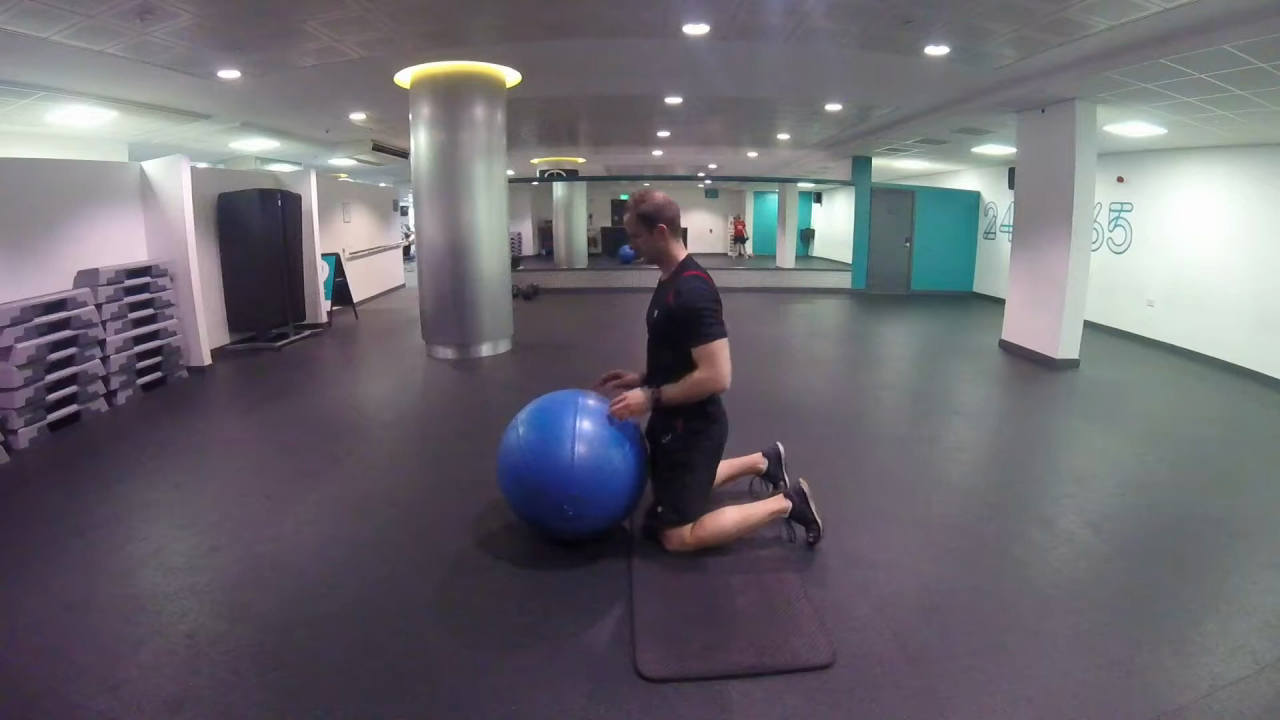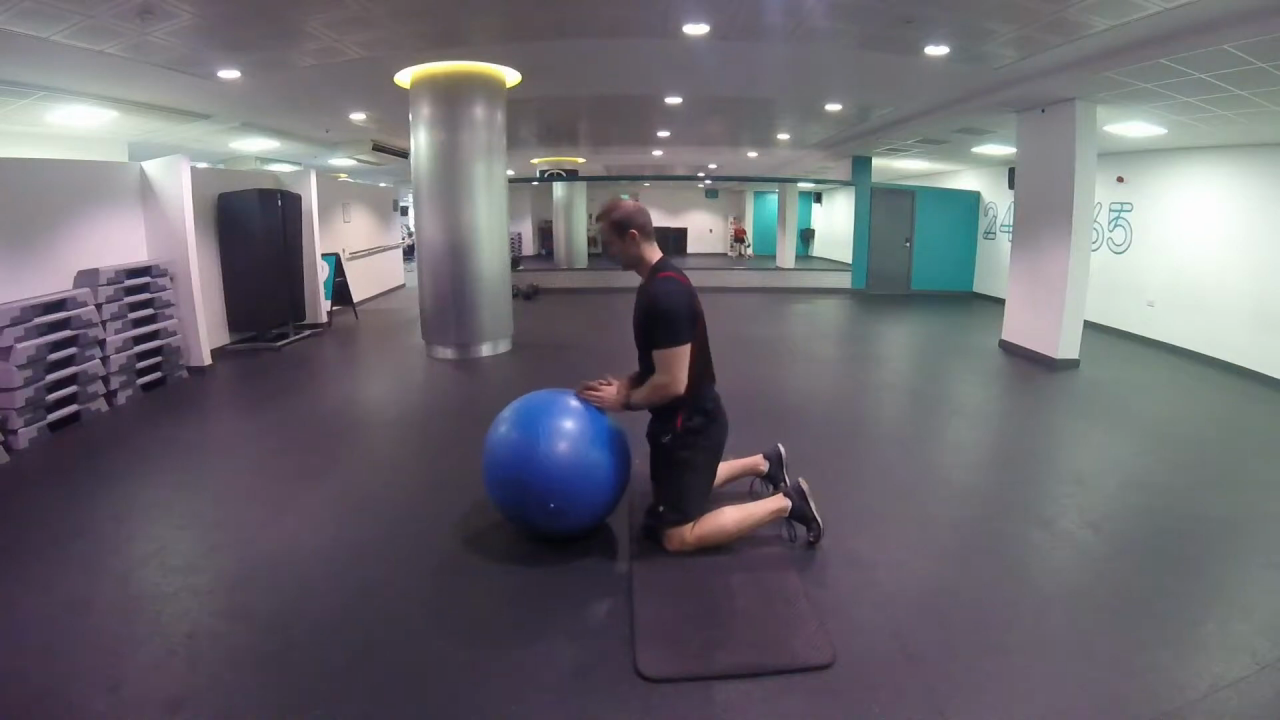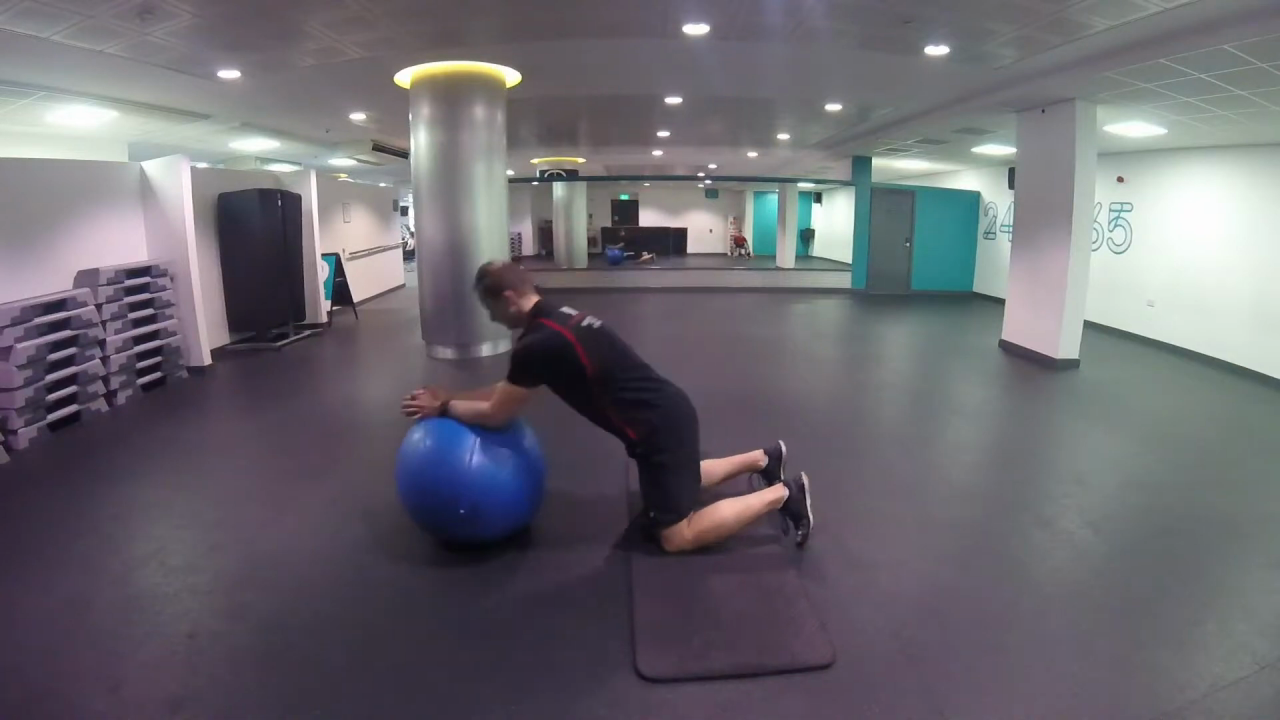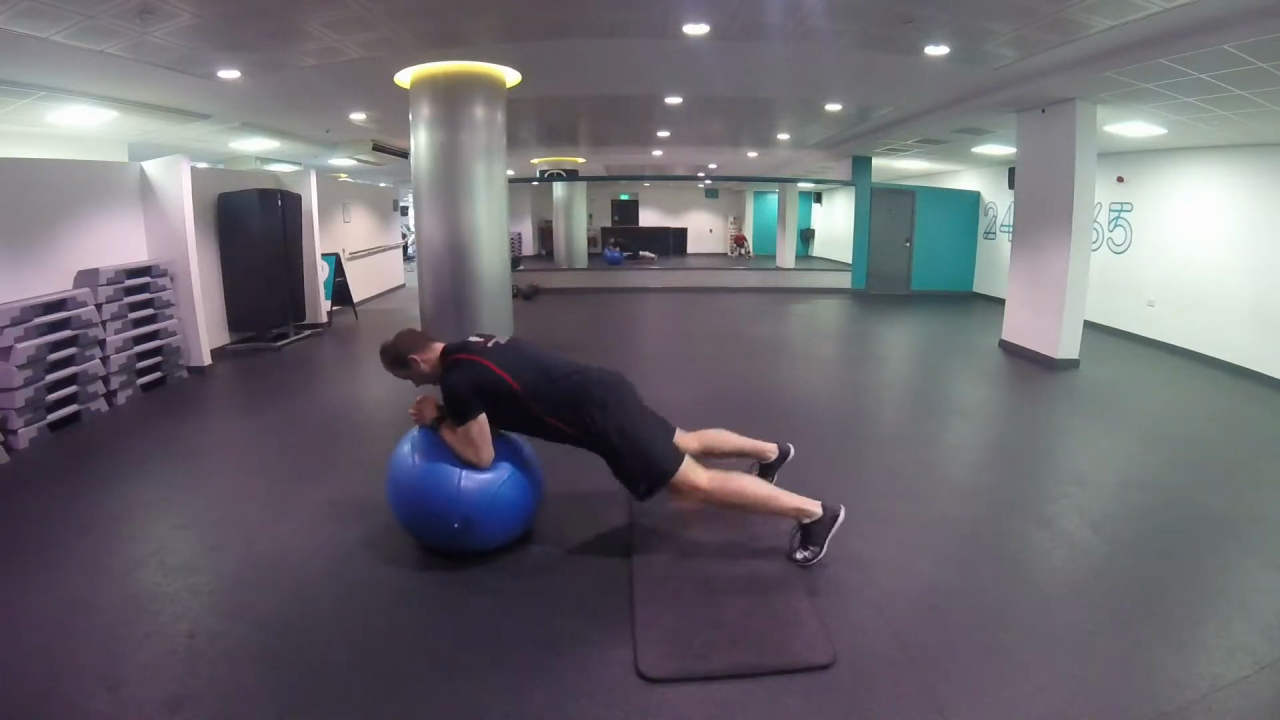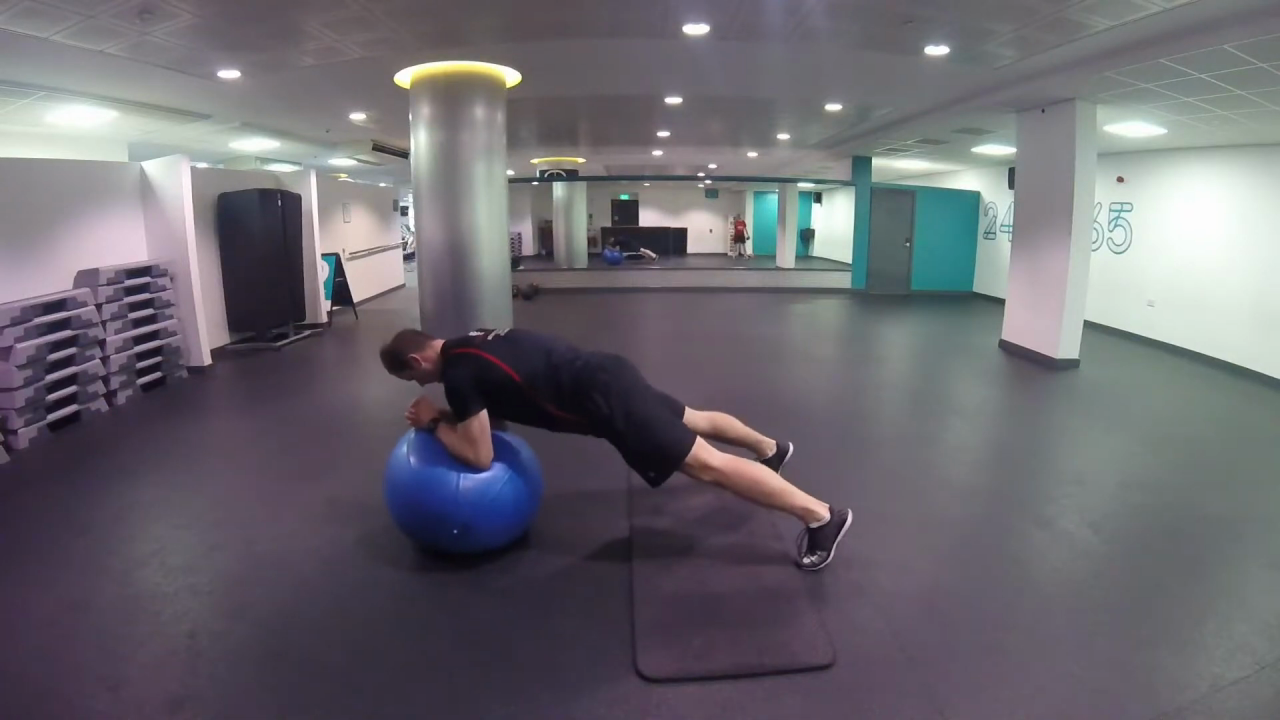
dt=0.7s
person 1, frame 1
left shoulder: (691, 292)
right shoulder: (671, 280)
left elbow: (717, 377)
left wrist: (650, 398)
right wrist: (641, 378)
left hip: (692, 425)
right hip: (678, 420)
left knee: (677, 536)
left ankle: (785, 503)
right ankle: (763, 461)
person 1, frame 2
left shoulder: (664, 295)
right shoulder: (661, 281)
left elbow: (672, 383)
left wrist: (624, 400)
right wrist: (627, 384)
left hip: (690, 423)
right hip: (685, 417)
left knee: (677, 536)
left ankle: (784, 503)
right ankle: (763, 464)
person 1, frame 3
left shoulder: (538, 345)
right shoulder: (557, 317)
left elbow: (498, 413)
right elbow: (510, 391)
left wrist: (443, 407)
right wrist: (453, 396)
left hip: (661, 425)
right hip: (667, 410)
left knee: (677, 536)
right knee: (681, 480)
left ankle: (781, 493)
right ankle: (763, 460)
person 1, frame 4
left shoulder: (456, 380)
right shoulder: (472, 347)
left elbow: (481, 456)
right elbow: (489, 409)
left wrist: (438, 422)
right wrist: (449, 414)
left hip: (599, 411)
right hip: (606, 390)
left knee: (694, 482)
right knee: (687, 444)
left ankle: (813, 512)
right ankle: (771, 451)
person 1, frame 5
left shoulder: (458, 374)
right shoulder: (471, 344)
left elbow: (479, 456)
right elbow: (494, 403)
left wrist: (433, 423)
right wrist: (450, 416)
left hip: (605, 401)
right hip: (608, 375)
left knee: (707, 463)
right knee: (695, 421)
left ankle: (821, 516)
right ankle: (771, 449)
